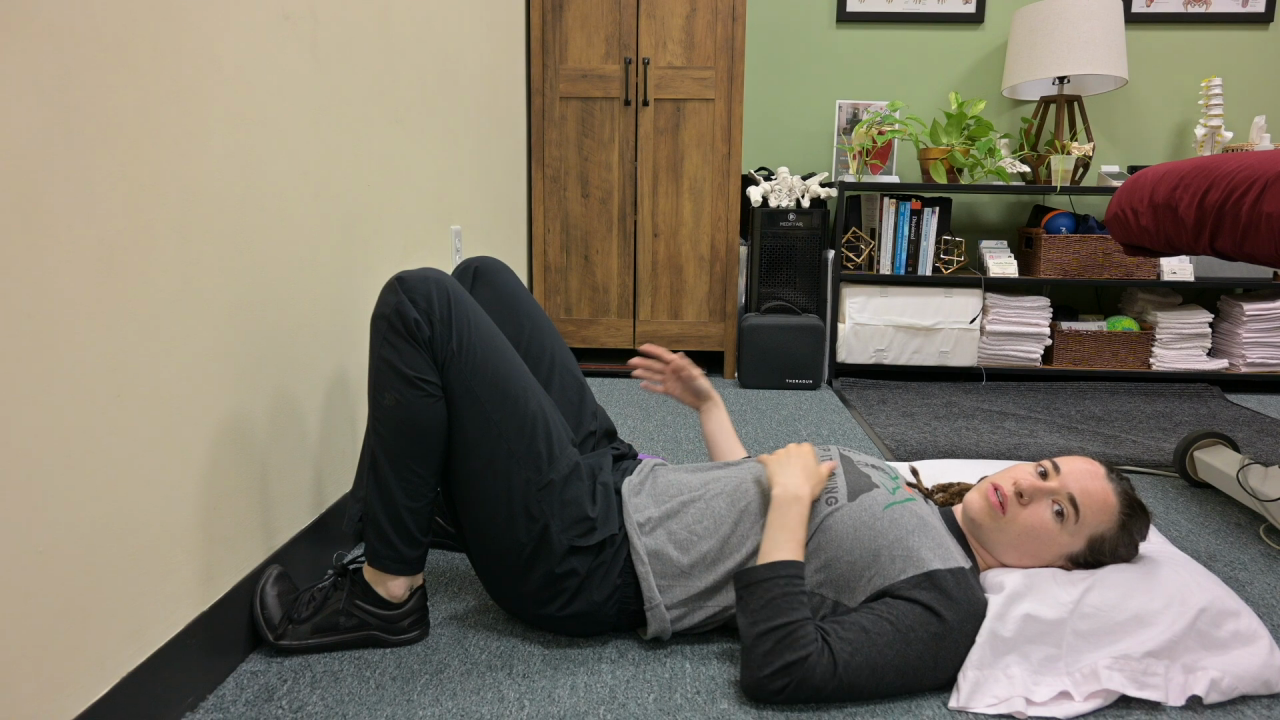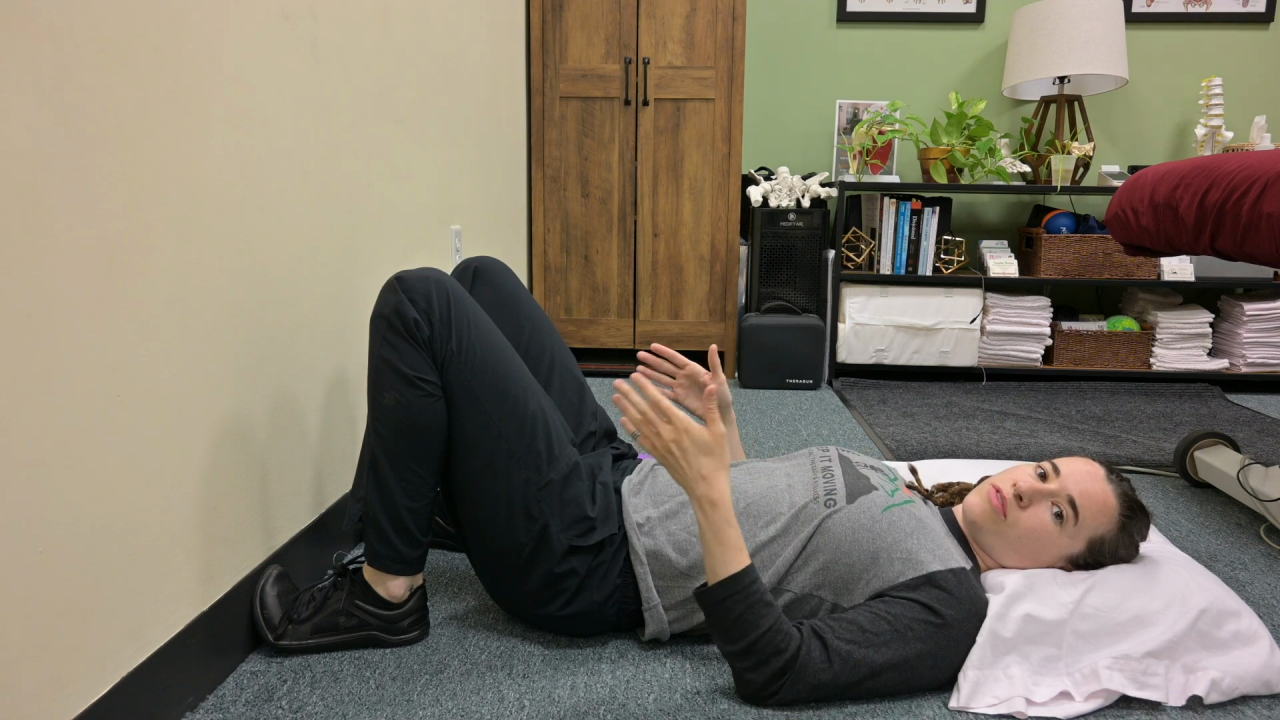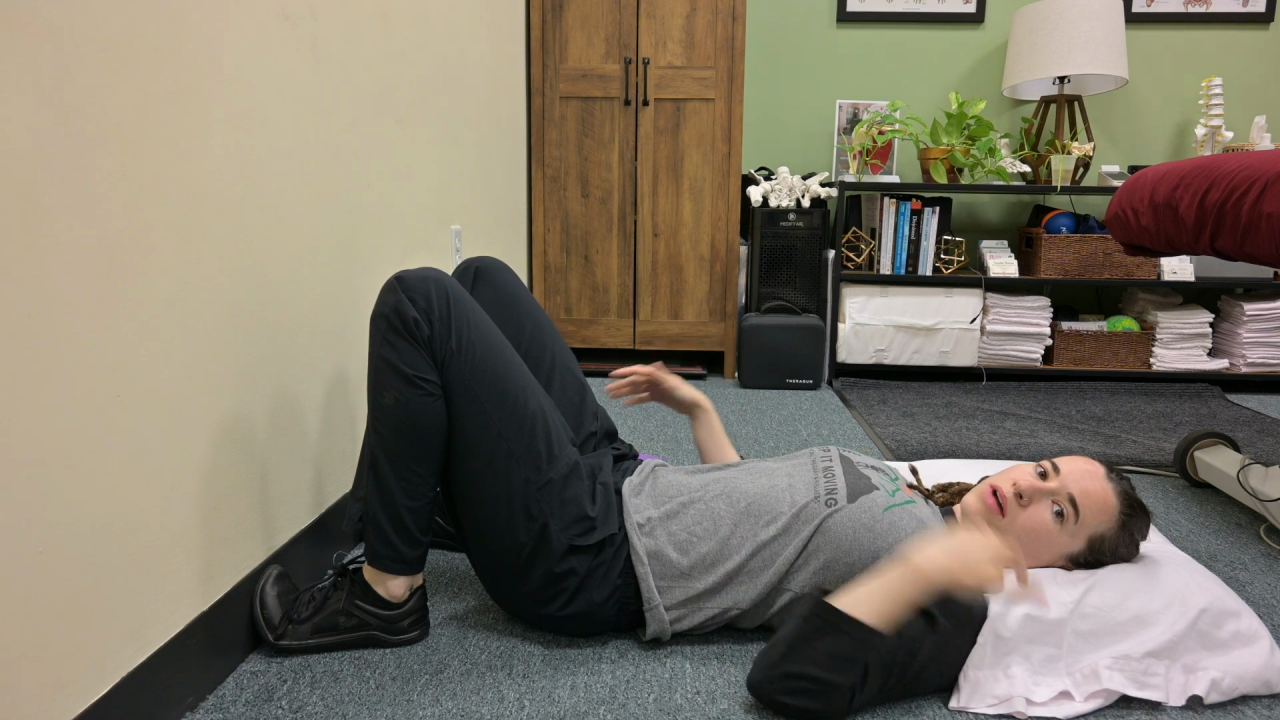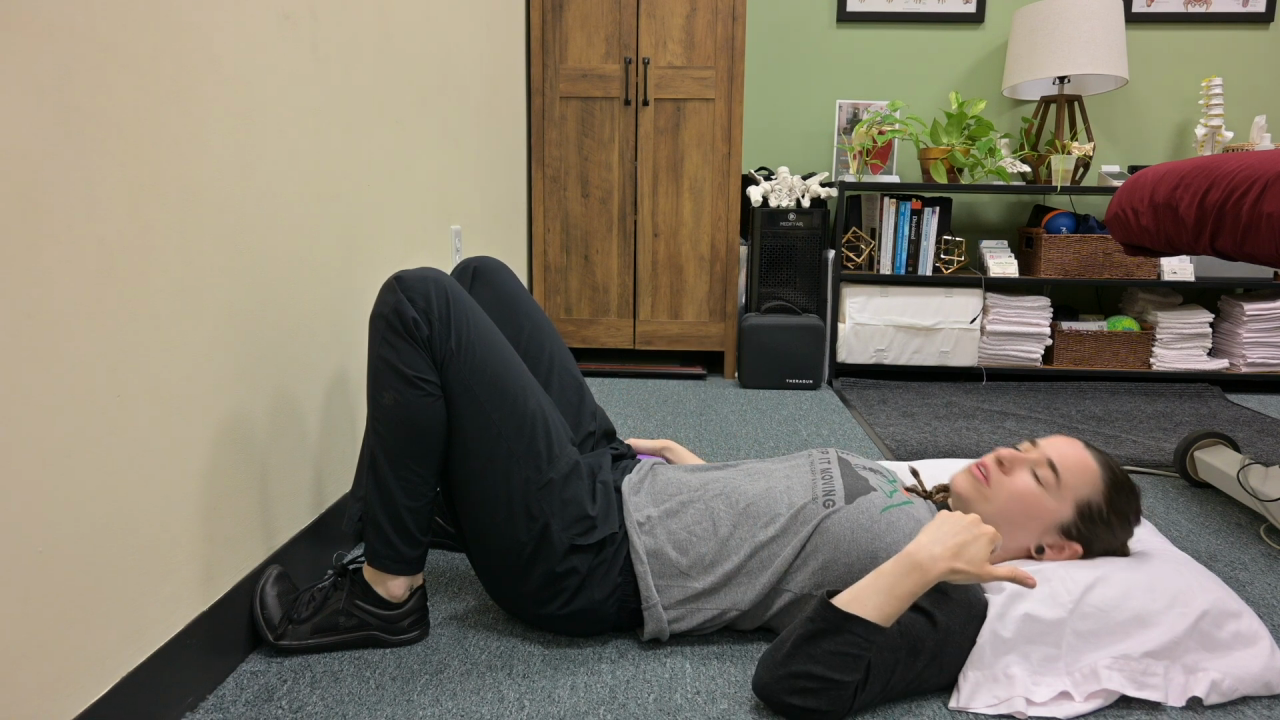
dt=0.7s
person 1, frame 1
left shoulder: (946, 606)
right shoulder: (912, 502)
left elbow: (779, 668)
left wrist: (790, 494)
right wrist: (706, 401)
left hip: (584, 557)
right hip: (620, 482)
left knee: (417, 304)
right knee: (478, 278)
left ankle: (380, 599)
right ankle: (436, 504)
person 1, frame 2
left shoulder: (949, 604)
right shoulder: (912, 498)
left elbow: (772, 669)
left wrist: (705, 489)
right wrist: (720, 421)
left hip: (582, 559)
right hip: (617, 482)
left knee: (419, 302)
right knee: (480, 278)
left ankle: (383, 595)
right ankle: (441, 501)
person 1, frame 3
left shoulder: (941, 616)
right shoulder: (907, 490)
left wrist: (932, 573)
right wrist: (696, 404)
left hip: (583, 556)
right hip: (622, 482)
left knee: (418, 303)
right knee: (480, 279)
left ankle: (384, 595)
right ankle: (444, 502)
person 1, frame 4
left shoulder: (946, 604)
right shoulder: (908, 492)
left wrist: (925, 562)
right wrist: (677, 458)
left hip: (584, 557)
right hip: (621, 483)
left knee: (419, 302)
right knee: (478, 277)
left ankle: (384, 592)
right ankle: (447, 497)
